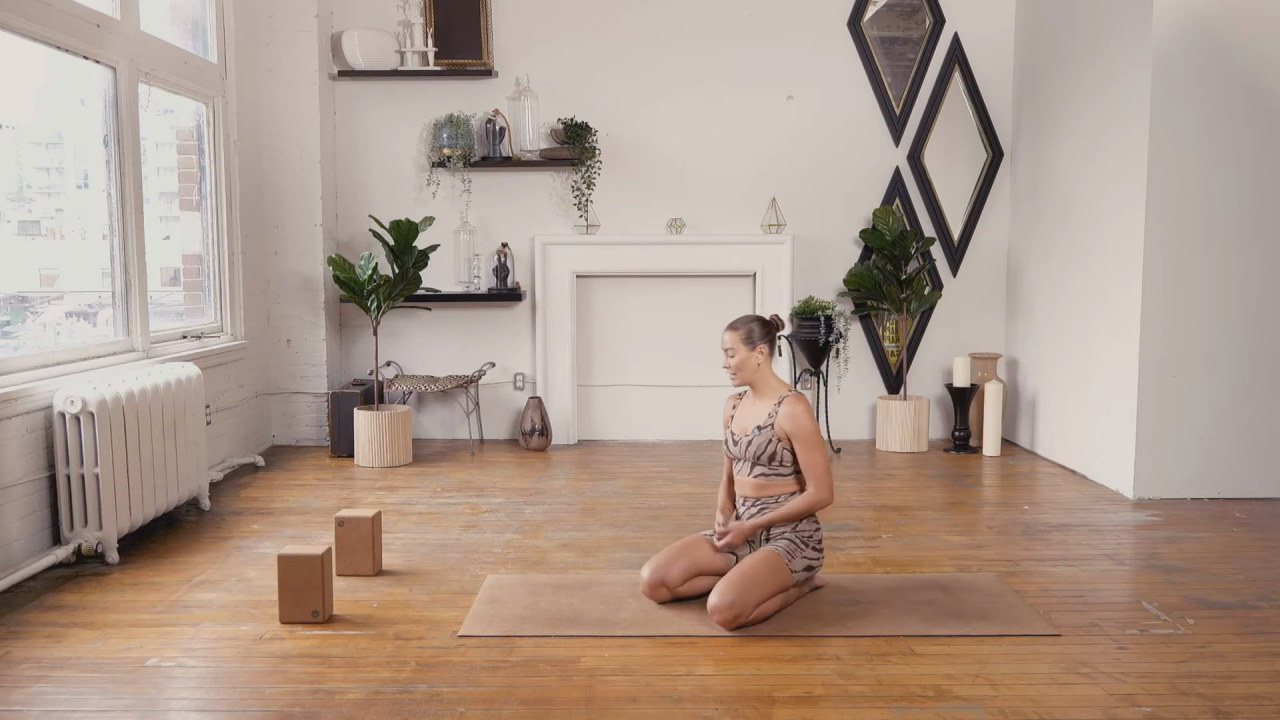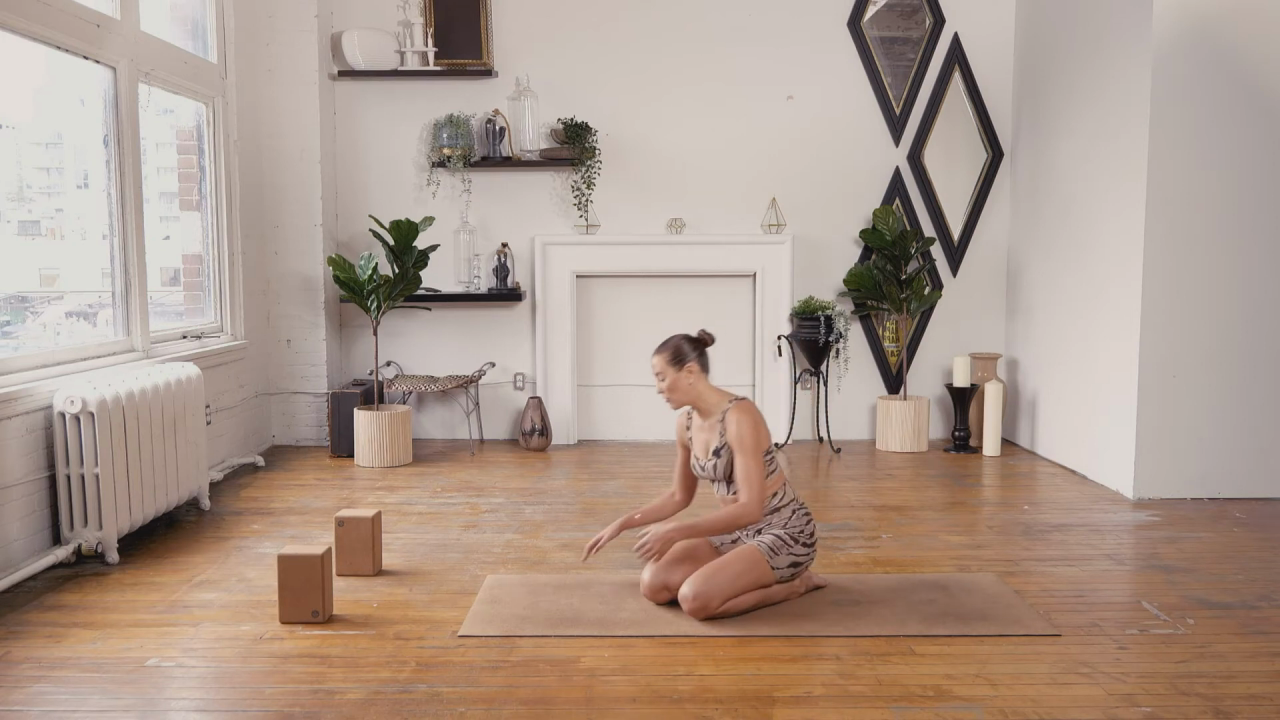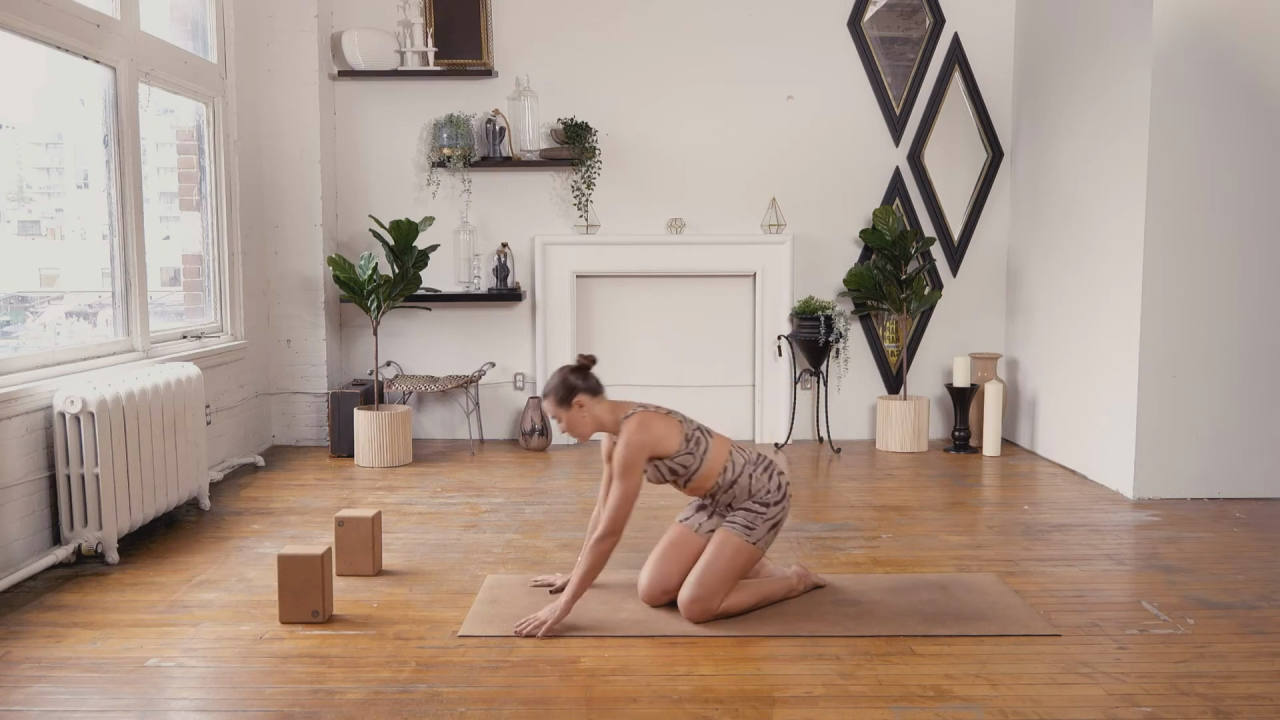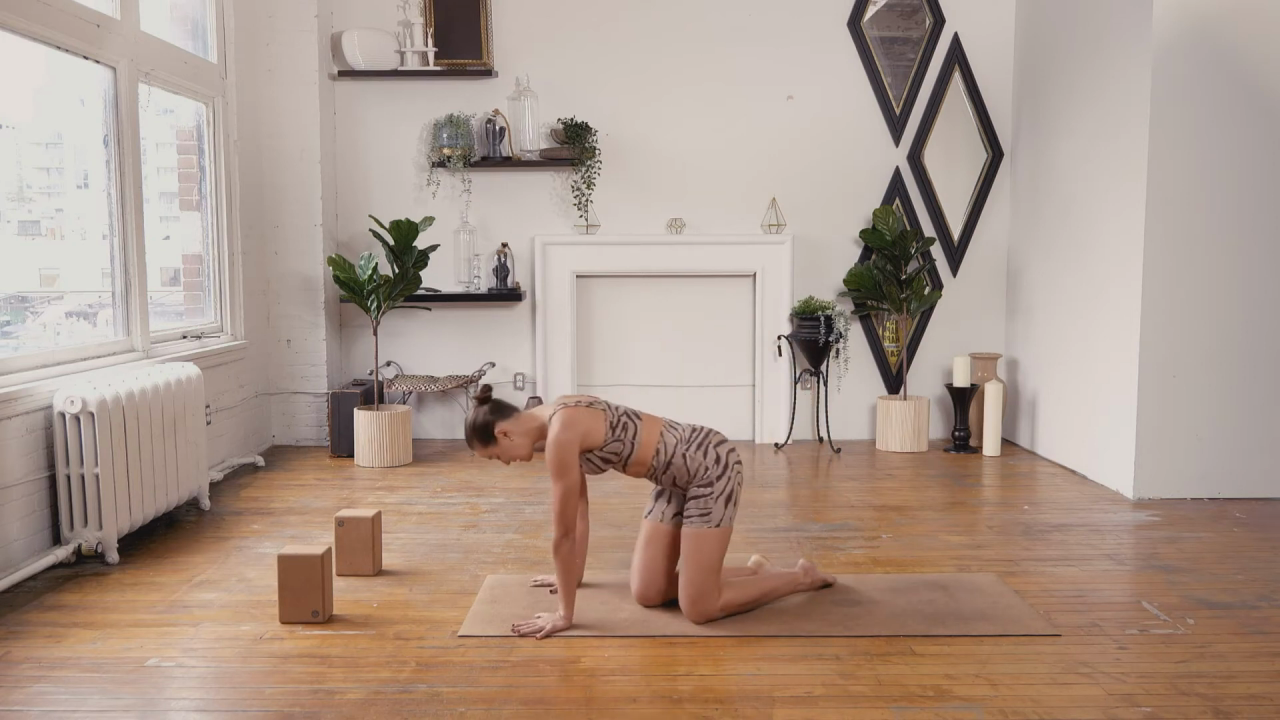
dt=0.4s
person 1, frame 1
left shoulder: (793, 408)
right shoulder: (733, 406)
left elbow: (821, 494)
left wrist: (752, 526)
right wrist: (723, 515)
left hip: (790, 535)
right hip: (743, 528)
left knee: (724, 609)
right knee: (653, 581)
left ankle: (798, 583)
right ankle: (747, 577)
person 1, frame 2
left shoulder: (740, 417)
right shoulder: (686, 423)
left elbow: (751, 509)
right elbow: (679, 496)
left wrist: (676, 531)
right wrist: (620, 524)
left hip: (784, 532)
right hip: (739, 532)
left knee: (695, 599)
right knee: (653, 585)
left ankle: (794, 583)
right ankle: (754, 576)
person 1, frame 3
left shoulder: (634, 434)
right shoulder: (616, 433)
left elbow: (609, 532)
right elbow: (603, 510)
left wrist: (564, 603)
right wrist: (572, 576)
left hip: (759, 496)
right hip: (716, 499)
left knee: (693, 606)
right knee: (651, 591)
left ankle: (794, 581)
right ankle: (752, 567)
person 1, frame 4
left shoulder: (560, 433)
right shoulder: (558, 419)
left elbow: (564, 532)
right elbow: (579, 512)
left wrist: (564, 612)
right wrist: (570, 576)
left hip: (709, 469)
right hip: (678, 477)
left knee: (699, 609)
right knee: (646, 594)
left ankle: (801, 578)
right ankle: (752, 571)
